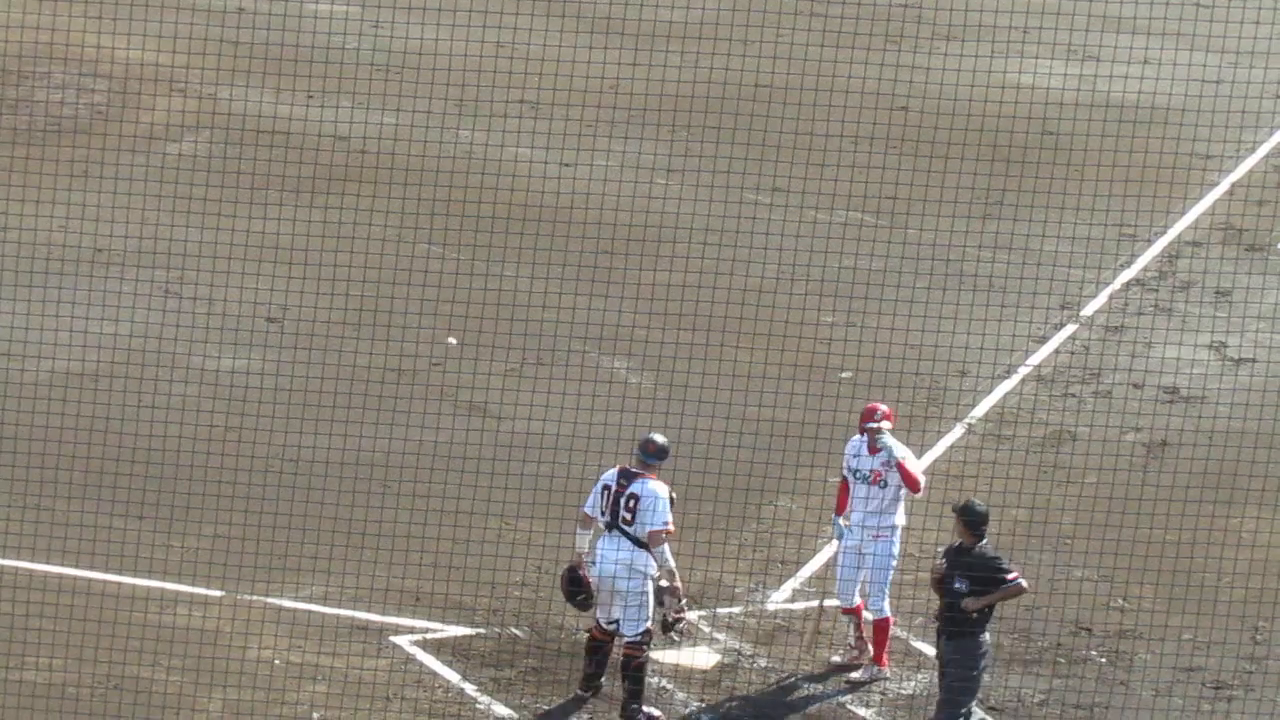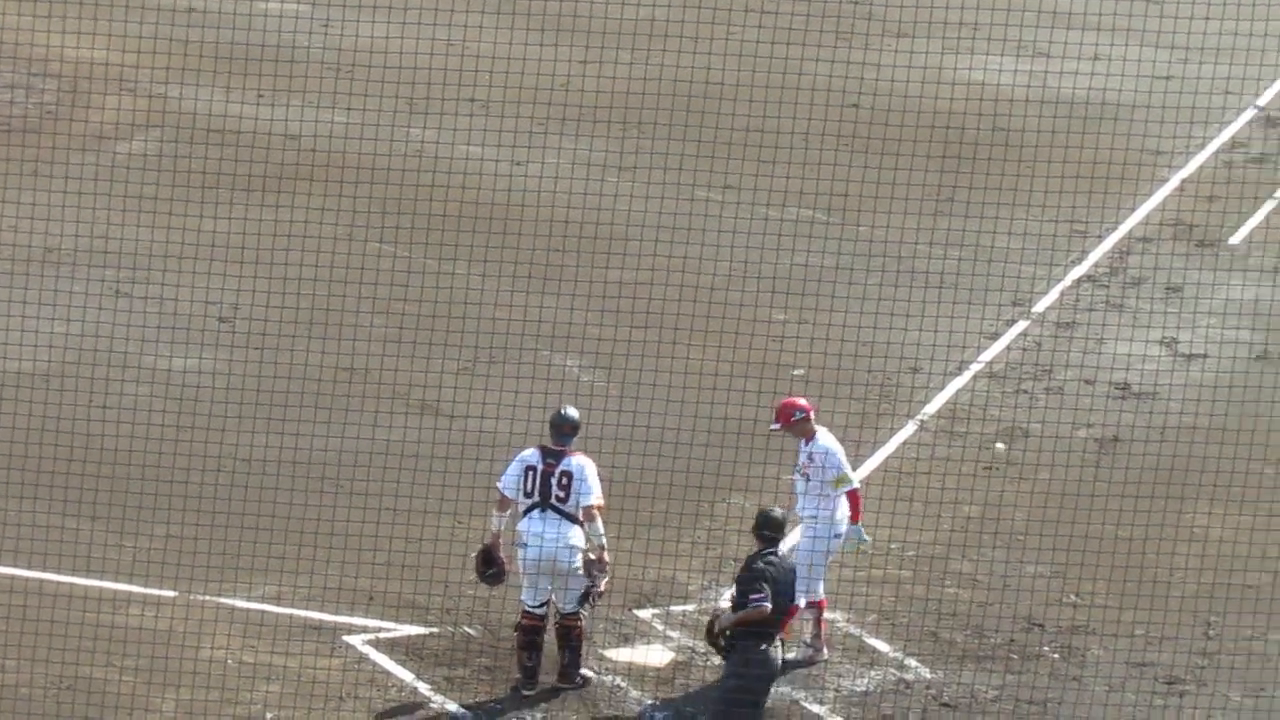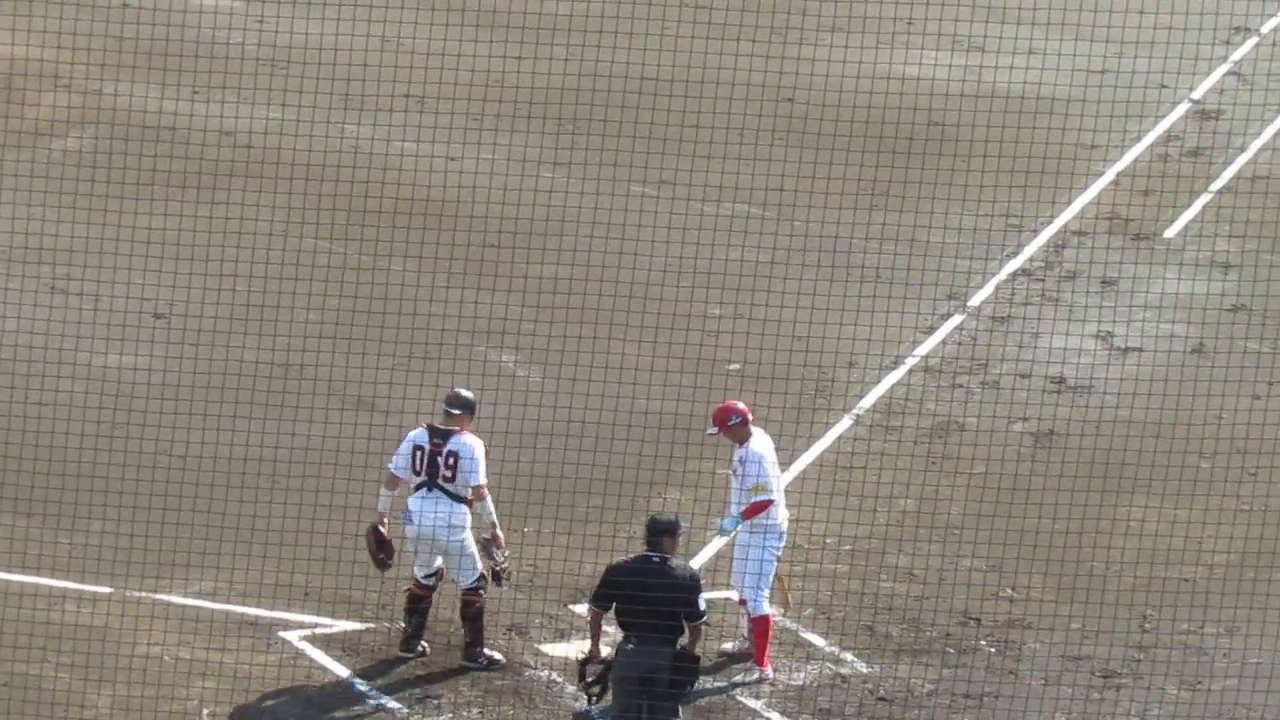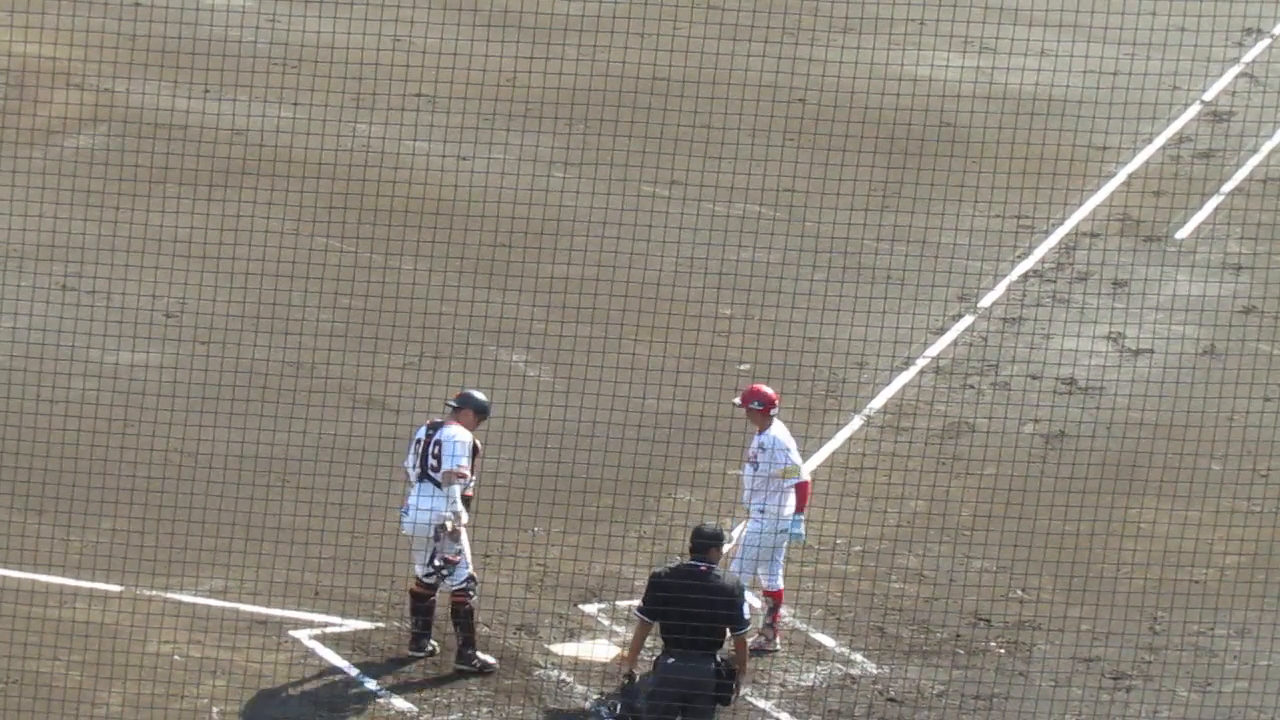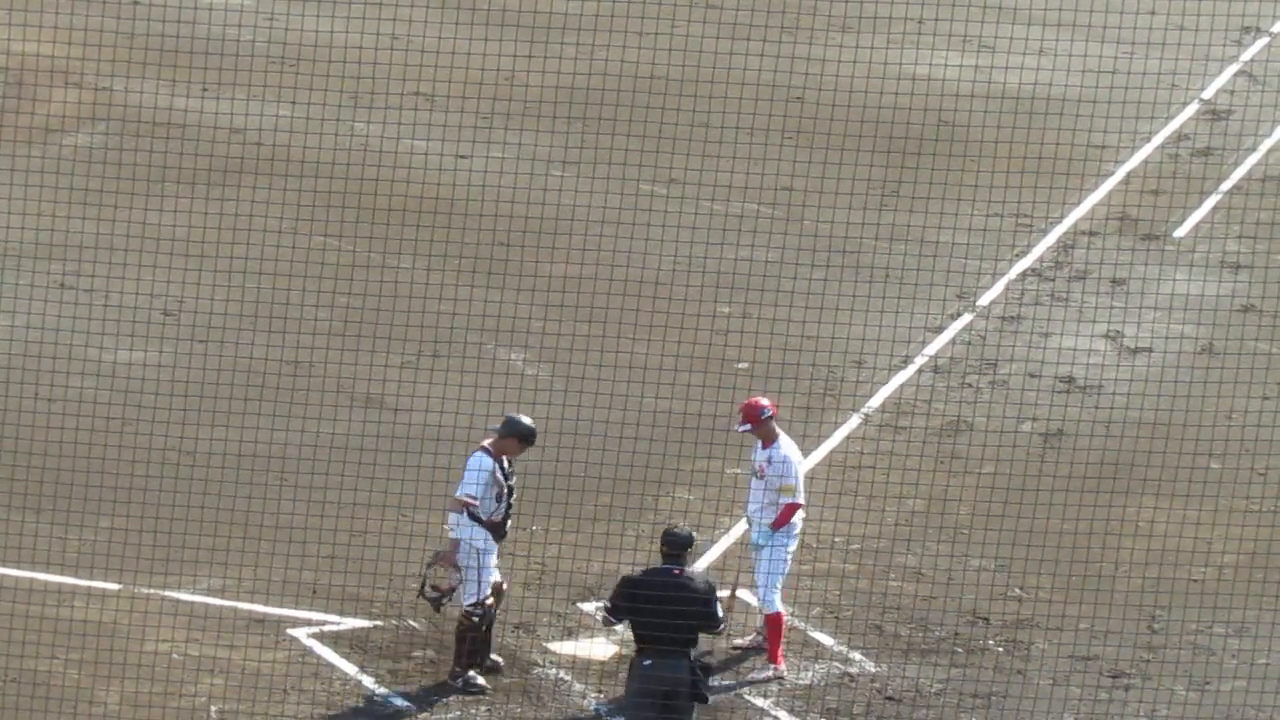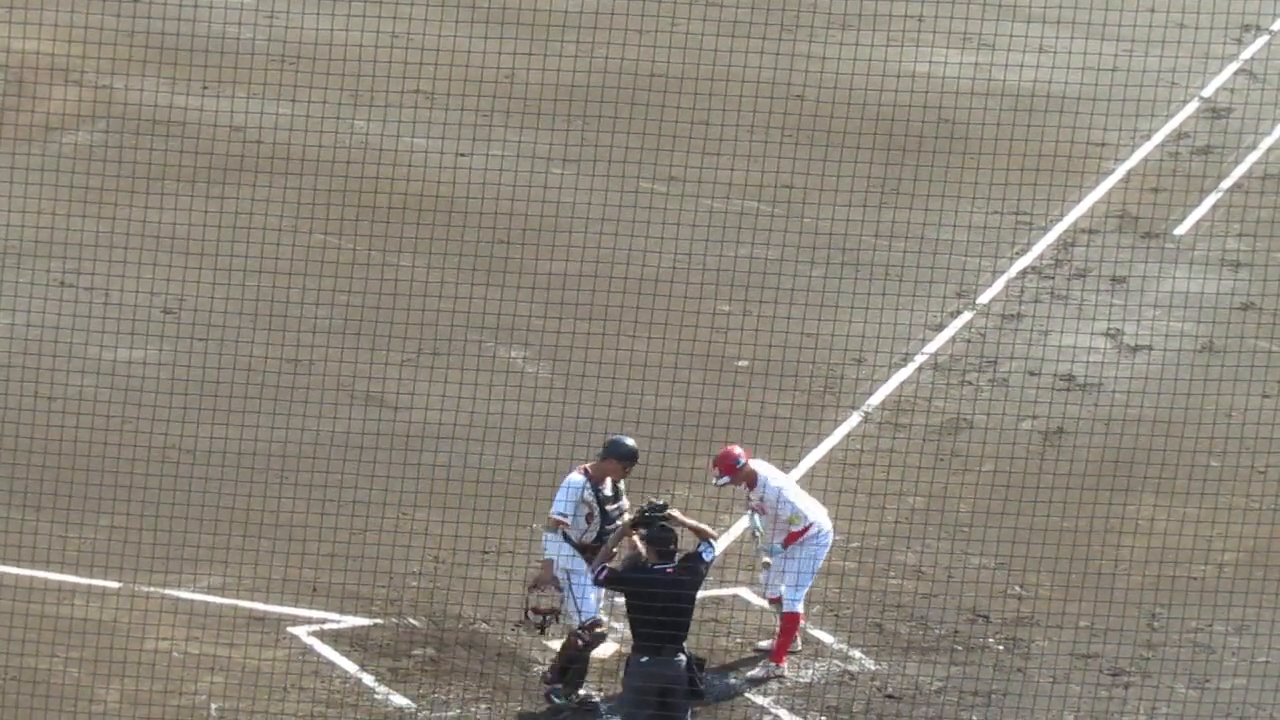
dt=0.7s
person 1, frame 1
left shoulder: (610, 476)
right shoulder: (656, 489)
left elbow: (587, 519)
right elbow: (656, 538)
left wrist: (580, 553)
right wrist: (673, 575)
left hip: (600, 564)
right hip: (633, 570)
left knee: (605, 623)
right knee: (637, 638)
left ankle: (589, 683)
person 1, frame 2
left shoulder: (526, 457)
right shoulder: (583, 464)
left elbow: (504, 499)
right elbow: (590, 511)
left wrist: (495, 534)
right wrist: (601, 549)
left hip: (531, 544)
right hip: (567, 547)
left knee: (532, 612)
right knee: (571, 611)
left ankle: (528, 678)
right ankle: (569, 673)
person 1, frame 3
left shoulder: (417, 436)
right shoulder: (470, 443)
left elbow: (393, 477)
right elbow: (478, 491)
left wrist: (381, 514)
right wrist: (494, 527)
left hip: (417, 521)
right hip: (452, 524)
left knee: (424, 580)
right knee: (473, 586)
left ankle: (411, 642)
right ankle: (474, 651)
person 1, frame 4
left shoulder: (425, 431)
right shoulder: (460, 436)
left elbow: (412, 470)
right elbow: (451, 478)
right wrist: (456, 518)
left hip: (415, 515)
right hip: (443, 518)
left knee: (425, 577)
right knee: (462, 583)
left ankle: (419, 641)
right ankle: (467, 653)
person 1, frame 5
left shoulder: (500, 457)
right shoulder: (482, 462)
right elbow: (460, 504)
right wrist: (453, 545)
left hip: (488, 539)
right hip: (474, 540)
left knee: (494, 592)
right knee: (478, 605)
left ankle: (479, 655)
right ankle: (460, 671)
person 1, frame 6
left shoulder: (614, 483)
right shoulder: (577, 482)
left elbow: (621, 515)
right elbow: (554, 524)
right wrist: (547, 565)
left hip: (596, 562)
right hip: (572, 563)
left knee: (587, 627)
right knee: (591, 628)
left ankle: (570, 687)
right ankle: (554, 678)
person 2, frame 1
left shoulder: (899, 456)
right shoulder: (854, 445)
left elbow: (916, 487)
left wrist: (894, 456)
right wrist: (837, 516)
left hip: (883, 536)
right hip: (853, 531)
left knee: (876, 600)
right knee: (846, 594)
left ankle: (879, 664)
right ankle: (858, 649)
person 2, frame 2
left shoulder: (826, 448)
right shoulder: (807, 441)
left elbow: (852, 488)
left wrist: (855, 525)
left hip: (823, 527)
right hip: (812, 524)
left knee: (796, 586)
right knee: (812, 586)
right ankle: (815, 645)
person 2, frame 3
left shoulder: (755, 451)
right shoulder: (752, 440)
left elbow: (767, 498)
left wrist: (737, 520)
left hip: (765, 531)
right hip: (751, 528)
left knee: (755, 594)
right knee: (742, 584)
left ankle: (762, 666)
right ankle: (749, 639)
person 2, frame 4
left shoulder: (776, 439)
right shoulder: (766, 432)
left elbow: (802, 480)
left wrist: (798, 519)
right wrist: (753, 499)
left hip: (768, 517)
right hip: (768, 514)
left knee: (739, 574)
right knee: (770, 575)
right ankle: (769, 635)
person 2, frame 5
left shoulder: (786, 456)
right shoulder: (762, 444)
left elbow: (795, 503)
left wrist: (770, 531)
right wrist: (753, 512)
left hip: (780, 532)
right hip: (762, 526)
left knee: (769, 592)
right knee: (762, 584)
left ankle: (775, 663)
right ankle: (765, 635)
person 2, frame 6
left shoulder: (775, 489)
right shoulder: (749, 473)
left elbow: (806, 522)
left wrist: (781, 547)
right wrist: (754, 518)
left hip: (812, 535)
right hip: (784, 536)
left knee: (792, 594)
right knee: (771, 585)
left ankle: (777, 662)
right ankle: (789, 637)
person 3, frame 1
left shoulder: (986, 558)
right shoulder: (953, 551)
left elbow: (1021, 587)
right elbow: (940, 589)
left wrist: (981, 601)
right wrist: (936, 577)
left hip: (969, 643)
right hip: (952, 638)
person 3, frame 2
left shoulder: (755, 567)
right shoulder: (787, 566)
left elbow: (762, 609)
left wrist: (731, 619)
left hip: (749, 654)
right hip: (769, 652)
person 3, frame 3
left shoulder: (619, 570)
right shoulder: (687, 576)
left elbow: (596, 612)
right elbow: (696, 625)
left wrist: (594, 646)
right wrist: (689, 649)
left hip: (630, 654)
right hip: (667, 657)
person 3, frame 4
left shoulder: (663, 578)
right shoulder: (731, 586)
left elbow: (645, 624)
right elbow: (739, 637)
left wrist: (630, 660)
right wrist: (741, 672)
left hip: (671, 665)
right hip: (706, 669)
person 3, frame 5
left shoulder: (635, 582)
right shoulder: (703, 587)
left elbow: (608, 620)
right elbow: (716, 628)
left hip: (646, 668)
right hip: (683, 669)
person 3, frame 6
left shoulder: (634, 577)
right shoulder: (689, 572)
left elbow: (597, 570)
right elbow: (711, 539)
left wrist: (621, 533)
right wrist: (684, 522)
left hip: (643, 664)
right hip: (678, 663)
